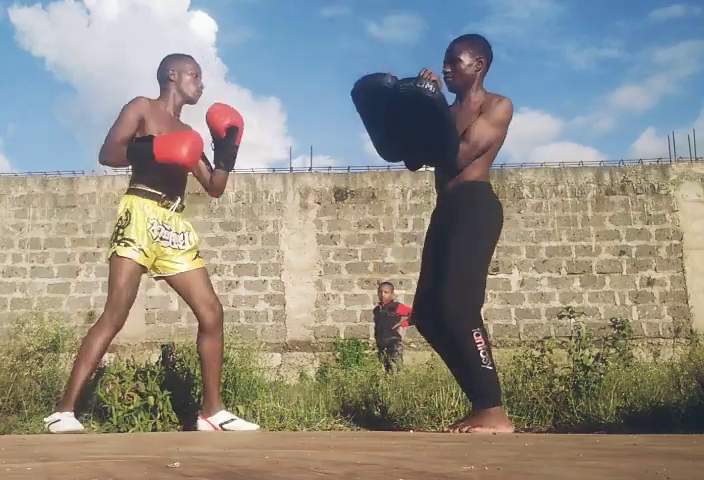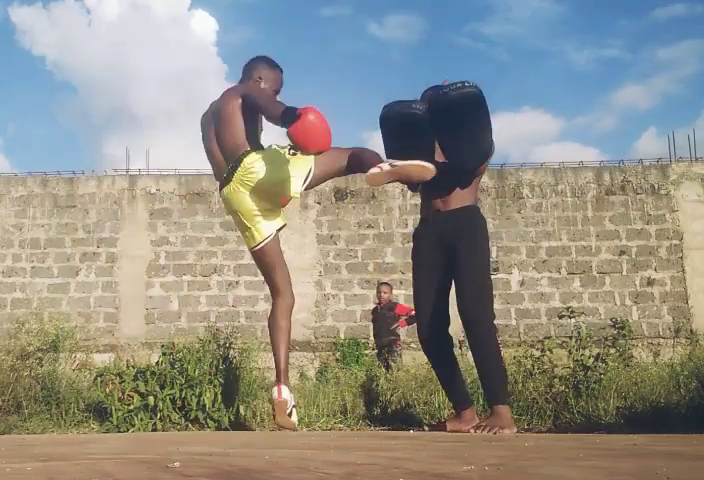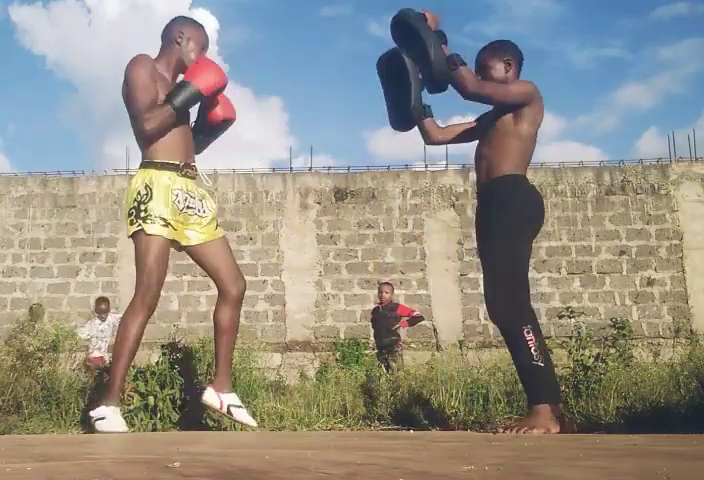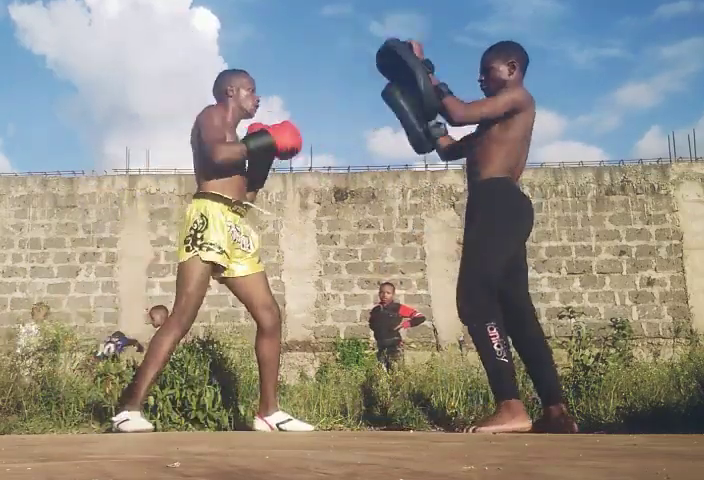
dt=1s
person 1, frame 1
left shoulder: (496, 105)
right shoulder: (449, 111)
left elbow: (459, 154)
left hip: (474, 206)
right hip: (446, 212)
left knee: (457, 311)
right knee: (427, 315)
left ankle: (494, 411)
right ankle: (483, 404)
person 1, frame 2
left shoulder: (474, 147)
right shoulder: (418, 152)
left elbow: (475, 160)
right elbow: (416, 180)
left hip: (465, 226)
right hip: (427, 232)
left knee: (476, 315)
right knee: (429, 326)
left ankle: (500, 412)
right ankle: (464, 411)
person 1, frame 3
left shoulder: (527, 93)
right shoulder: (486, 120)
left elbow: (469, 88)
right elbow: (434, 135)
left wrist: (438, 40)
left hip: (513, 200)
right hip: (492, 205)
left knee: (507, 303)
right knee: (508, 305)
left ankle: (544, 411)
right ankle: (549, 407)
person 1, frame 4
left shoulder: (517, 97)
right shoulder: (497, 119)
left elbow: (459, 113)
right elbow: (449, 149)
left hip: (497, 203)
right hip: (501, 208)
left knee: (477, 300)
right knee: (516, 308)
left ankle: (511, 407)
right ankle: (556, 410)
person 2, frame 1
left shoulder: (184, 132)
right shoulder: (140, 107)
left elbow: (214, 187)
right elbow: (106, 154)
left wrist: (226, 146)
right wrist: (151, 150)
left hip: (173, 226)
right hip: (138, 216)
left knee: (212, 313)
right knee: (115, 316)
left ankle: (212, 410)
right ankle: (63, 410)
person 2, frame 2
left shoulder: (212, 115)
right shoulder: (239, 97)
right elbow: (267, 103)
right wrist: (296, 116)
left hip: (241, 197)
right hip: (257, 172)
left knee: (283, 293)
right knee: (354, 155)
left ankle: (283, 388)
person 2, frame 3
left shoulder: (177, 90)
right shoulder: (141, 67)
right elbow: (145, 126)
left wrist: (211, 124)
right wrist: (189, 91)
left hip: (190, 193)
right hip: (157, 188)
left knee: (233, 286)
right knee: (147, 298)
left ankle: (221, 389)
right ankle: (107, 404)
person 2, frame 4
left shoulder: (237, 137)
right shoulder: (210, 116)
left elbow: (248, 193)
right elbow: (215, 156)
left wrist: (268, 153)
right wrist: (266, 138)
left hip: (238, 230)
right hip: (208, 221)
left knee: (269, 317)
right knee: (181, 318)
left ankle: (268, 411)
right ankle: (130, 408)
